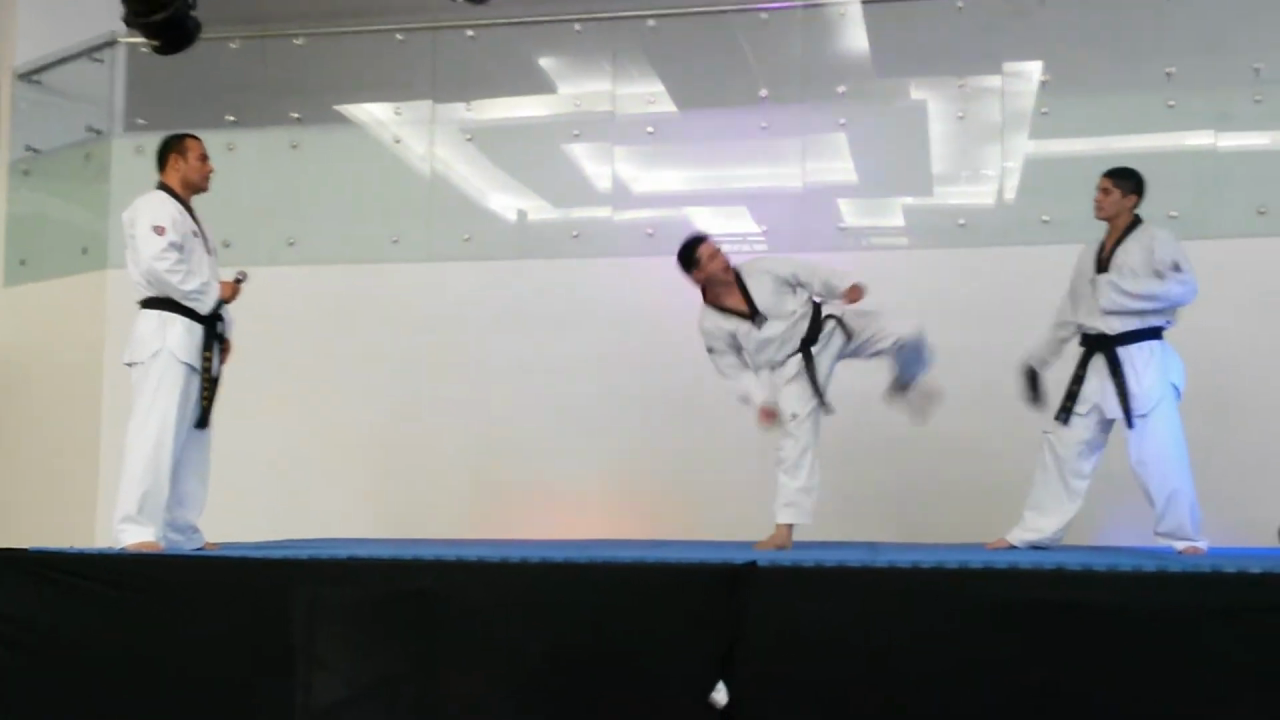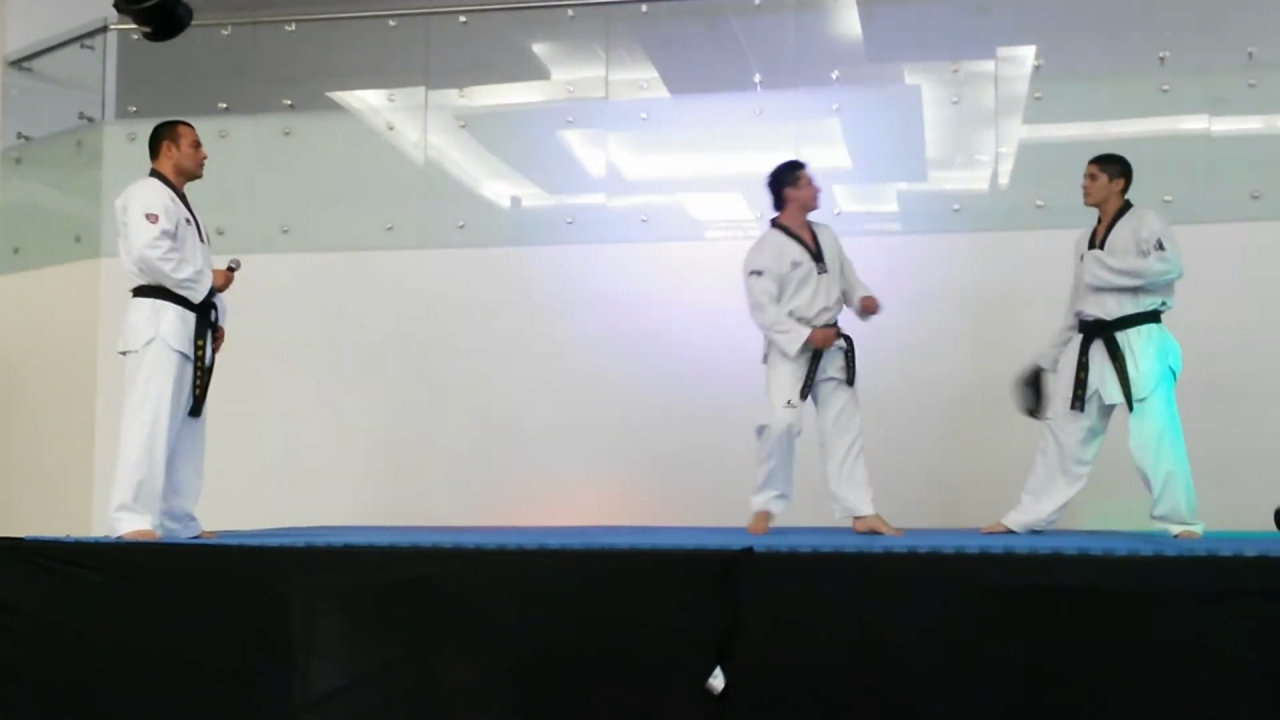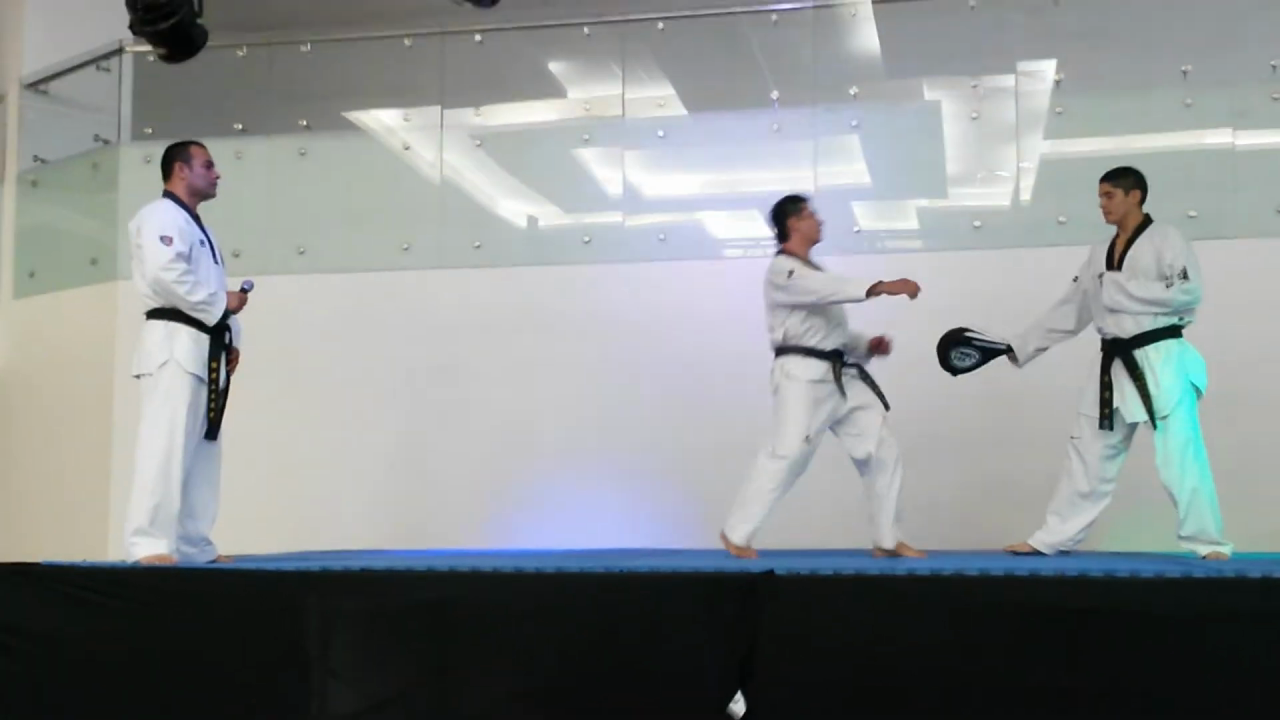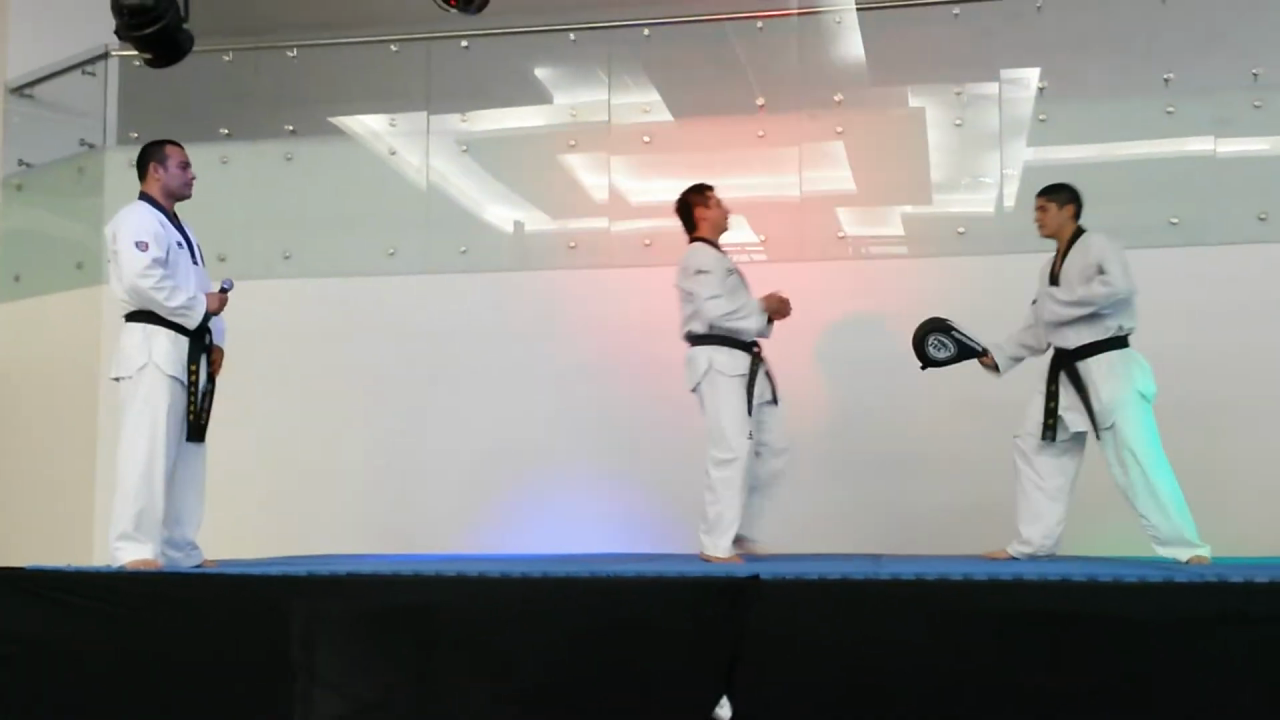
dt=0.3s
person 1, frame 1
left shoulder: (189, 218)
right shoulder: (155, 207)
right elbow: (158, 265)
left wrist: (220, 330)
right wrist: (215, 293)
left hip: (194, 337)
right hip: (167, 333)
left knee: (191, 437)
right knee: (156, 432)
left ankle: (180, 531)
right ankle: (136, 530)
person 1, frame 2
left shoulder: (183, 207)
right shoulder: (147, 195)
right elbow: (151, 252)
left wrist: (214, 317)
right wrist: (207, 281)
left hip: (189, 326)
right hip: (160, 322)
left knee: (185, 425)
right knee: (150, 420)
left ankle: (177, 519)
right ankle: (132, 519)
person 1, frame 3
left shoulder: (197, 226)
right shoulder: (161, 216)
right elbow: (165, 275)
left wrist: (229, 338)
right wrist: (221, 304)
left hip: (204, 347)
right hip: (174, 343)
left knee: (201, 448)
right knee: (165, 444)
left ankle: (193, 544)
right ankle: (150, 544)
person 1, frame 4
left shoulder: (181, 231)
right shoulder: (137, 219)
left elbow: (200, 291)
right elbow: (141, 280)
left wrist: (214, 339)
right wrist: (199, 306)
left hip: (186, 351)
right hip: (153, 347)
left knee: (186, 453)
right knee: (148, 449)
left ankle: (178, 548)
right ankle: (133, 549)
person 2, frame 1
left shoulder: (1156, 240)
right shoulder: (1092, 253)
left elbow: (1180, 290)
right elbow: (1071, 312)
left wrist: (1112, 289)
right wrist: (1039, 359)
left hip: (1143, 360)
right hip: (1096, 362)
left knee: (1159, 454)
right knee: (1065, 442)
left ankle: (1185, 536)
right ankle: (1034, 532)
person 2, frame 2
left shoulder: (1145, 222)
right shoulder: (1087, 239)
left elbow: (1166, 267)
left wrist: (1101, 267)
right wrist: (1050, 358)
left hip: (1138, 343)
right hip: (1092, 347)
left knee: (1155, 438)
right knee: (1064, 431)
left ankle: (1180, 520)
right ankle: (1028, 517)
person 2, frame 3
left shoulder: (1166, 239)
right shoulder: (1100, 254)
left elbow: (1188, 294)
right elbow: (1068, 311)
left wrist: (1122, 290)
right wrist: (1020, 348)
left hip: (1161, 360)
right hip: (1115, 364)
left knee: (1179, 456)
right knee: (1090, 452)
left ankle: (1208, 542)
right ankle: (1054, 538)
person 2, frame 4
left shoulder: (1096, 247)
right shoulder: (1053, 262)
left elbow: (1116, 290)
right elbow: (1038, 327)
left wrist: (1054, 301)
right wrist: (1000, 355)
left hip: (1107, 366)
right hip: (1067, 373)
left knee: (1139, 460)
right knee: (1036, 451)
left ankle: (1187, 546)
right ankle: (1033, 542)
person 3, frame 1
left shoulder: (758, 269)
right shoulder: (710, 321)
left elbow: (812, 274)
right elbow: (732, 368)
left wrist: (844, 288)
right wrist: (760, 401)
left hip: (828, 329)
right hip: (795, 366)
left knee: (906, 343)
right knee: (796, 441)
left ankle: (904, 386)
right ankle: (784, 529)
person 3, frame 2
left shoulder: (825, 236)
right shoulder: (767, 249)
left elbow: (849, 282)
right elbow: (762, 309)
left wrist: (864, 300)
right wrist: (805, 337)
left hip: (831, 346)
right hip: (790, 347)
left knee: (844, 427)
right knee: (780, 423)
left ankle: (862, 514)
right ankle: (765, 505)
person 3, frame 3
left shoulder: (814, 272)
right shoulder: (783, 271)
right elbow: (824, 293)
left wrist: (867, 346)
right wrist: (880, 287)
left hip: (840, 374)
right hip: (802, 375)
left knee: (881, 452)
right knee: (787, 454)
left ankle: (888, 541)
right ankle: (737, 534)
person 3, frame 4
left shoulder: (715, 259)
right shoulder: (701, 257)
right elbow: (717, 311)
left wrist: (767, 313)
right wrist: (764, 307)
left hip: (738, 364)
right hip: (718, 363)
left knee: (772, 448)
right knee: (731, 453)
left ankle: (737, 530)
right ankle: (717, 546)
